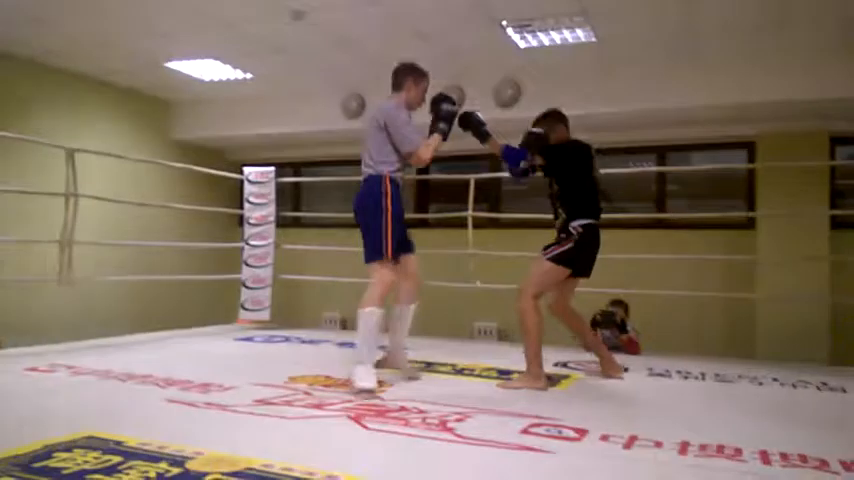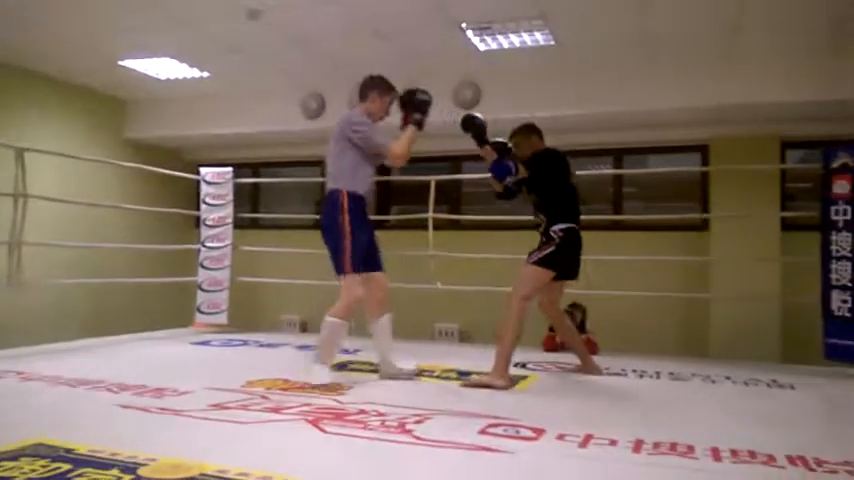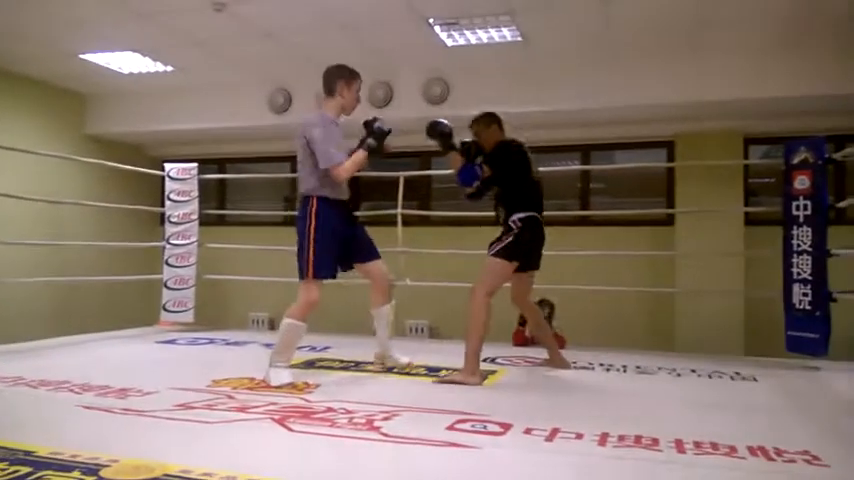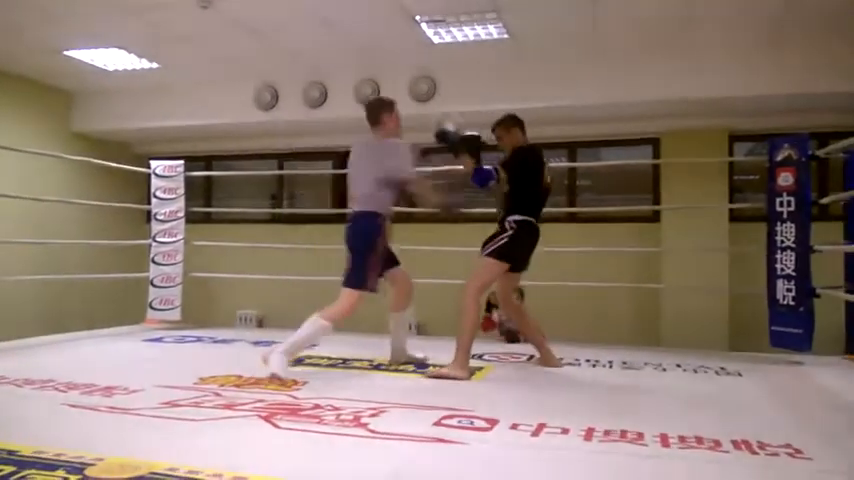
dt=0.4s
person 1, frame 1
left shoulder: (388, 113)
right shoulder: (393, 109)
left elbow: (409, 157)
right elbow: (421, 156)
left wrist: (437, 127)
right wrist: (442, 126)
left hip: (379, 194)
right hip: (382, 191)
left knee: (410, 273)
right knee: (384, 276)
left ankle: (396, 353)
right ankle: (363, 365)
person 1, frame 2
left shoulder: (361, 127)
right shoulder: (354, 120)
left elbow: (396, 160)
right elbow: (396, 154)
left wrist: (410, 121)
right wrist: (417, 118)
left hip: (356, 209)
right hip: (342, 207)
left knee: (378, 289)
right knee: (354, 292)
left ankle: (386, 363)
right ankle: (320, 364)
person 1, frame 3
left shoulder: (332, 124)
right shoulder: (316, 125)
right elbow: (342, 172)
left wrist: (367, 145)
right wrist: (371, 143)
left hip: (342, 209)
right hip: (318, 210)
left knee: (381, 278)
right knee: (310, 296)
left ankle: (384, 352)
right ankle: (278, 365)
person 1, frame 4
left shoulder: (359, 149)
right shoulder: (388, 148)
right elbow: (414, 183)
right wrist: (441, 202)
left hip: (364, 225)
right hip: (371, 228)
left knee: (404, 284)
right knee: (347, 304)
left ankle: (399, 350)
right ankle: (282, 353)
person 2, frame 1
left shoulder: (576, 149)
right shoulder: (559, 157)
left elbow: (519, 160)
right elbow: (519, 167)
left wrist: (483, 135)
right wrist: (530, 147)
left hip: (578, 235)
right hip: (575, 236)
left knee: (527, 295)
right knee: (559, 305)
left ankle: (535, 375)
right ankle: (609, 363)
person 2, frame 2
left shoulder: (551, 157)
right shoulder: (537, 174)
left elbow: (506, 172)
right elbow: (503, 190)
left wrist: (481, 142)
right wrist: (499, 157)
left hip: (560, 238)
right hip: (559, 240)
left knee: (518, 297)
right knee: (548, 306)
left ankle: (499, 372)
right ankle: (588, 363)
person 2, frame 3
left shoulder: (508, 148)
right shoulder: (501, 160)
left elbow: (469, 179)
right elbow: (473, 192)
left wrist: (448, 147)
right wrist: (467, 157)
left hip: (521, 228)
right hip: (527, 231)
left knee: (481, 291)
right knee: (521, 299)
left ankle: (471, 370)
right ankle: (556, 356)
person 2, frame 4
left shoulder: (526, 154)
right shoulder: (528, 158)
left elbow: (485, 179)
left wrist: (461, 153)
left hip: (515, 230)
right hip: (523, 233)
left knee: (473, 288)
right knee: (505, 297)
left ankle: (460, 364)
right ankle: (547, 355)
